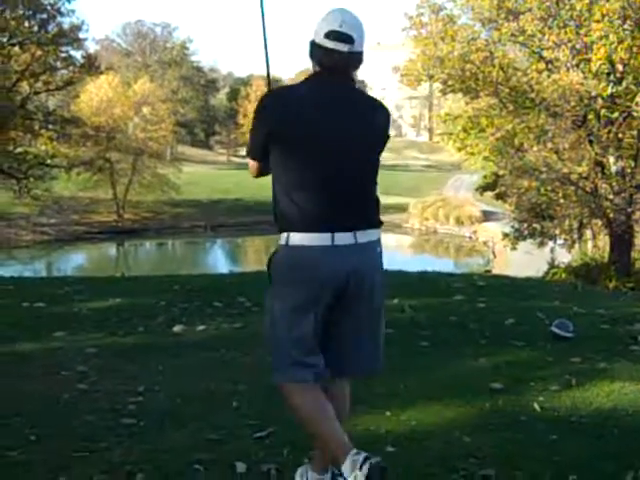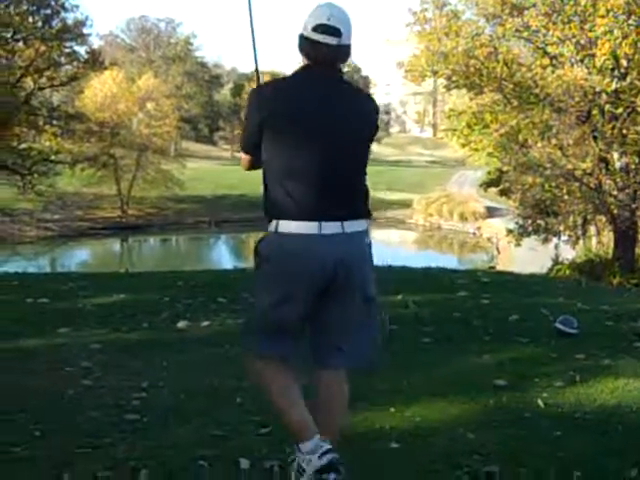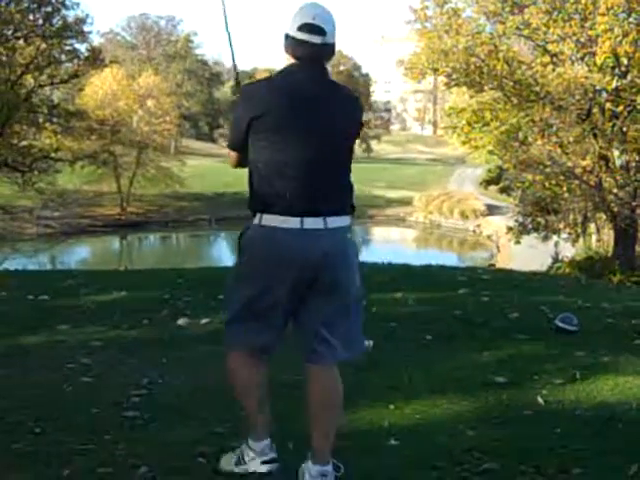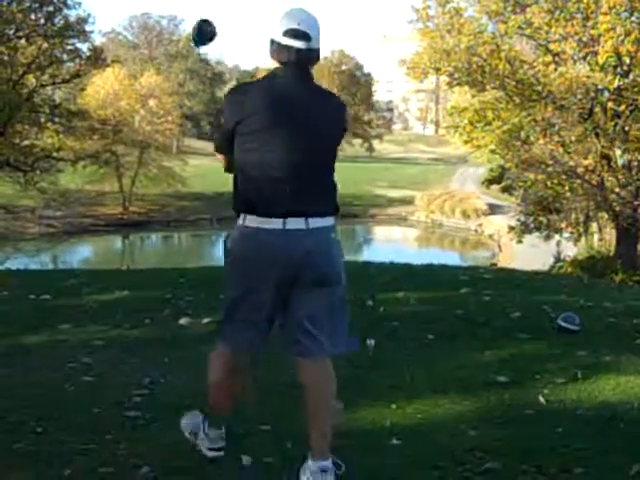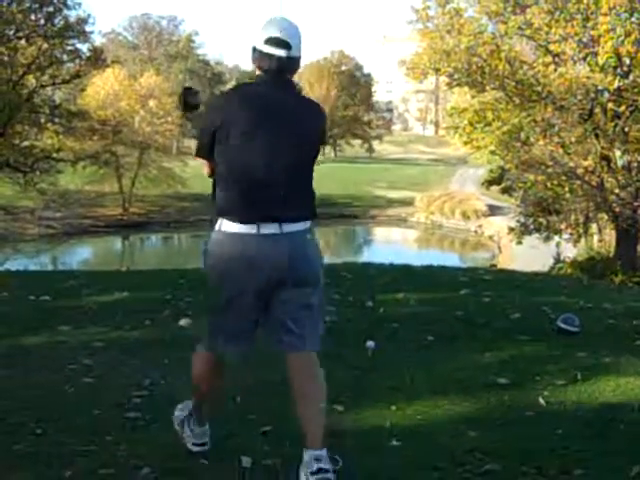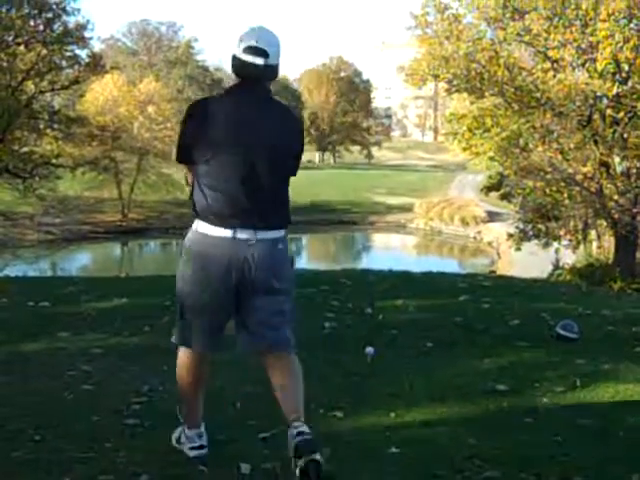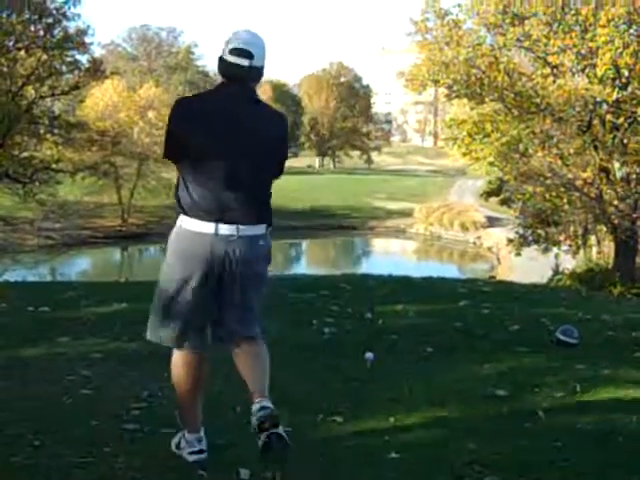
dt=0.1s
person 1, frame 1
left shoulder: (280, 104)
right shoulder: (376, 114)
left elbow: (256, 168)
left hip: (304, 252)
right hip: (364, 251)
left knee: (296, 375)
right knee: (336, 372)
person 1, frame 2
left shoulder: (269, 97)
right shoulder: (364, 107)
left elbow: (248, 161)
left hip: (293, 242)
right hip: (351, 241)
left knee: (267, 356)
right knee: (334, 362)
person 1, frame 3
left shoulder: (257, 95)
right shoulder: (349, 105)
left elbow: (236, 158)
left hip: (276, 236)
right hip: (336, 237)
left knee: (245, 344)
right knee: (324, 358)
person 1, frame 4
left shoulder: (243, 98)
right shoulder: (333, 108)
left elbow: (226, 161)
left hip: (260, 237)
right hip: (318, 235)
left knee: (233, 341)
right knee: (315, 353)
left ankle: (212, 431)
person 1, frame 5
left shoulder: (224, 105)
right shoulder: (314, 115)
left hip: (239, 241)
right hip: (296, 240)
left knee: (216, 341)
right knee: (301, 350)
left ankle: (198, 424)
person 1, frame 6
left shoulder: (202, 112)
right shoulder: (290, 123)
left hip: (212, 242)
right hip: (269, 245)
left knee: (193, 341)
right knee: (277, 344)
left ankle: (192, 431)
right ankle: (299, 431)
person 1, frame 7
left shoulder: (187, 109)
right shoulder: (275, 123)
left hip: (196, 236)
right hip: (251, 239)
left knee: (186, 340)
right knee: (246, 334)
left ankle: (192, 434)
right ankle: (263, 405)
